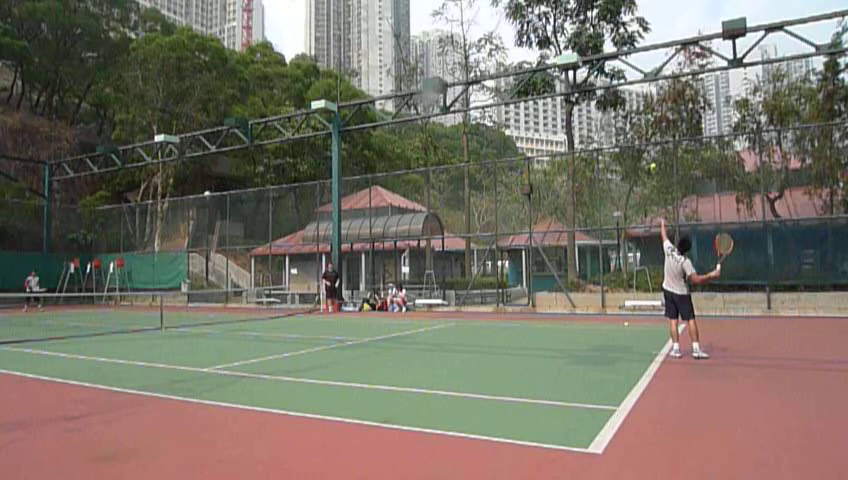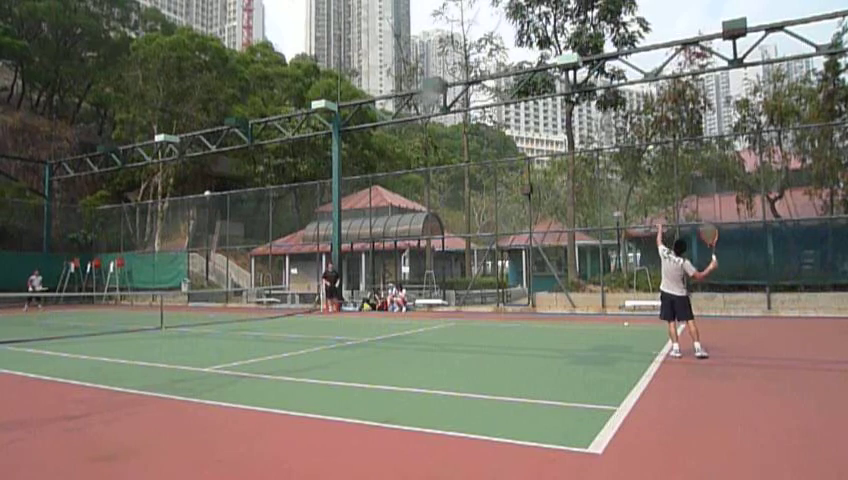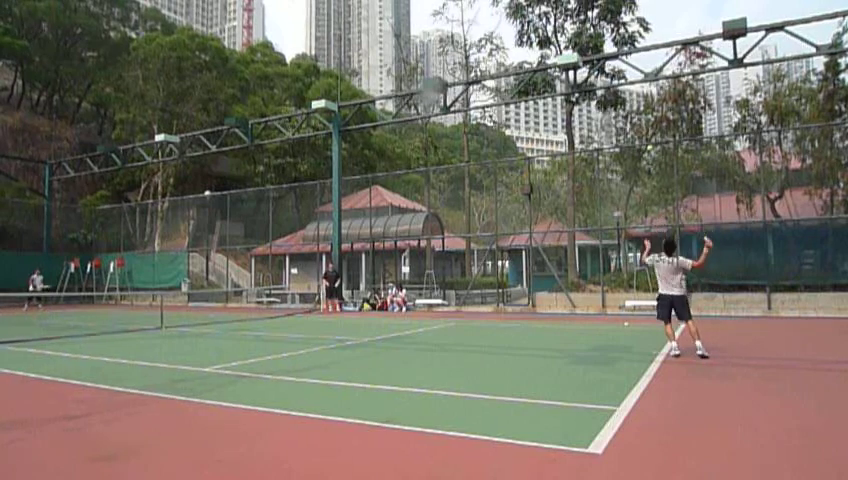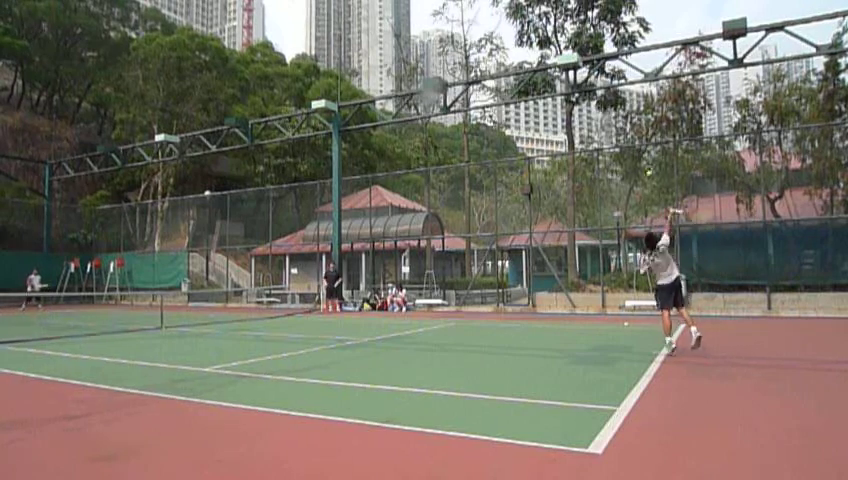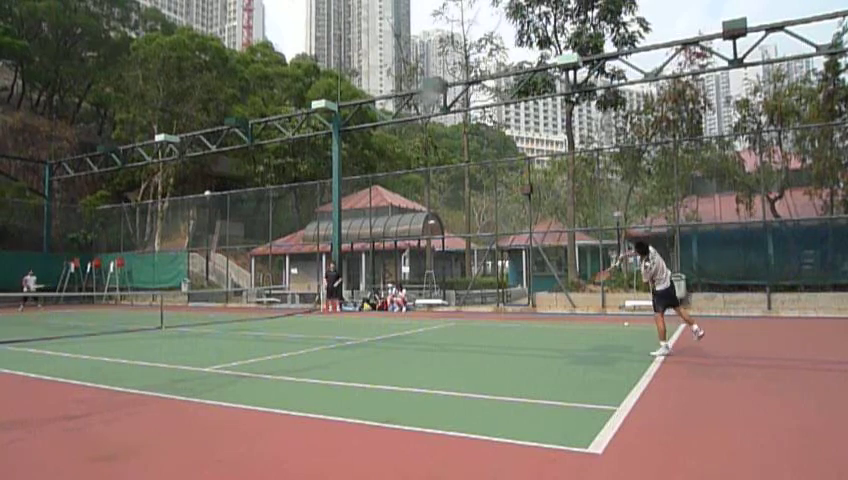
dt=0.2s
person 1, frame 1
left shoulder: (669, 250)
right shoulder: (685, 262)
left elbow: (664, 237)
right elbow: (696, 280)
left wrist: (662, 224)
right wrist: (712, 275)
left hip: (668, 291)
right hip: (681, 293)
left knee: (673, 321)
right knee: (691, 320)
left ankle: (676, 348)
right ankle: (696, 349)
person 1, frame 2
left shoulder: (665, 254)
right shoulder: (684, 263)
left elbow: (658, 242)
right elbow: (699, 277)
left wrist: (660, 229)
right wrist: (712, 267)
left hip: (666, 294)
right hip: (680, 295)
left knee: (671, 322)
right knee: (690, 321)
left ankle: (676, 348)
right ankle: (698, 348)
person 1, frame 3
left shoulder: (656, 258)
right shoulder: (679, 261)
left elbow: (643, 259)
right elbow: (698, 265)
left wrist: (647, 247)
right wrist: (706, 251)
left hip: (664, 296)
right hip: (680, 295)
left knee: (667, 323)
right knee: (689, 321)
left ankle: (675, 347)
right ankle: (700, 348)
person 1, frame 4
left shoulder: (645, 260)
right shoulder: (663, 246)
left elbow: (643, 271)
right elbow: (667, 231)
right wrist: (669, 217)
left hip: (662, 286)
right hip: (675, 281)
left knee: (665, 313)
right knee: (682, 309)
left ankle: (669, 341)
right ankle: (694, 332)
person 1, frame 5
left shoulder: (646, 267)
right shoulder: (650, 250)
left elbow: (646, 282)
right elbow: (636, 253)
right wrist: (625, 254)
left hip: (660, 290)
right hip: (668, 284)
left knee: (658, 317)
right knee: (677, 308)
left ankle: (664, 347)
right ankle: (697, 330)
